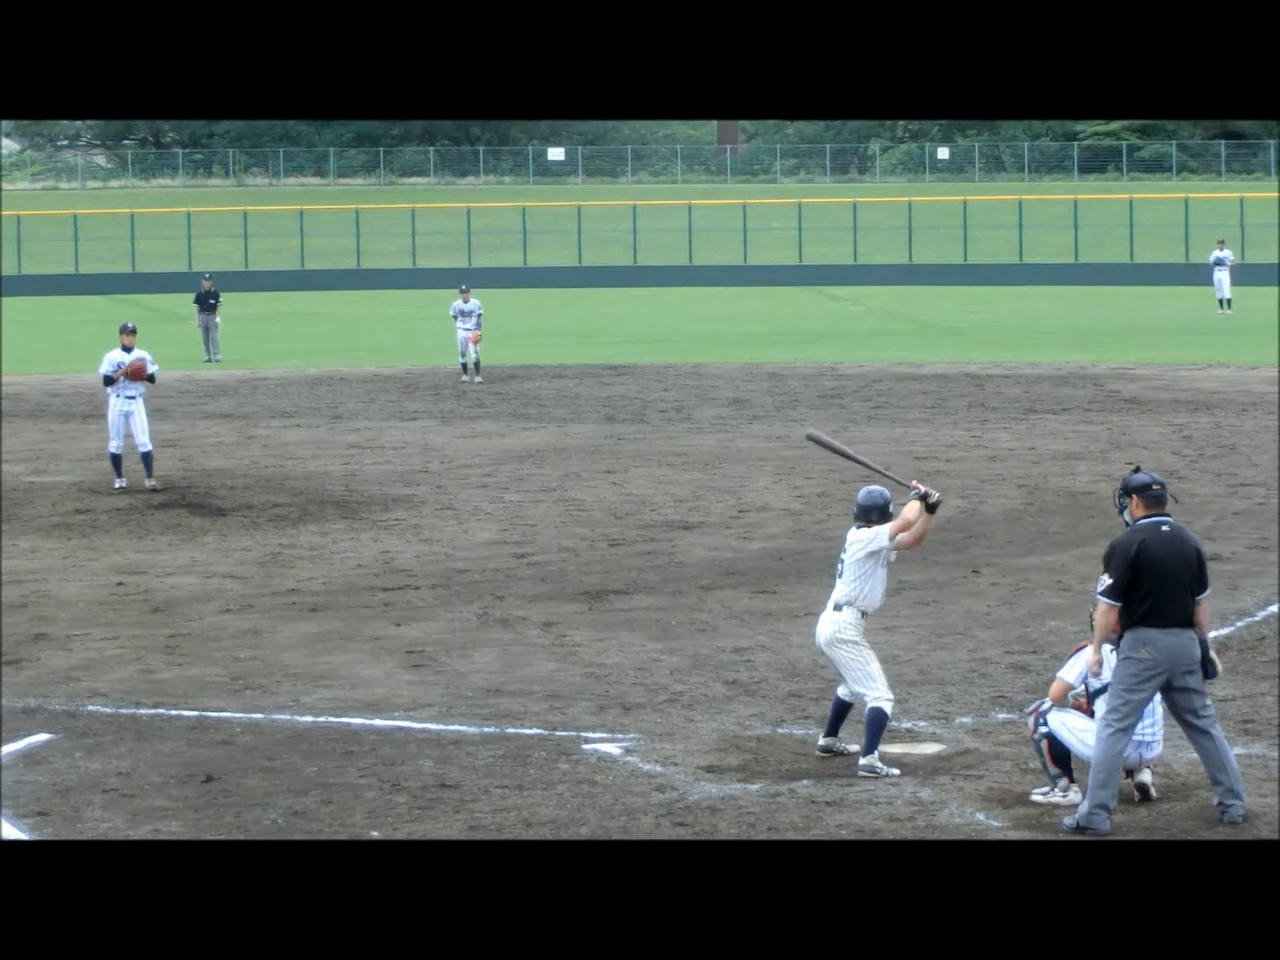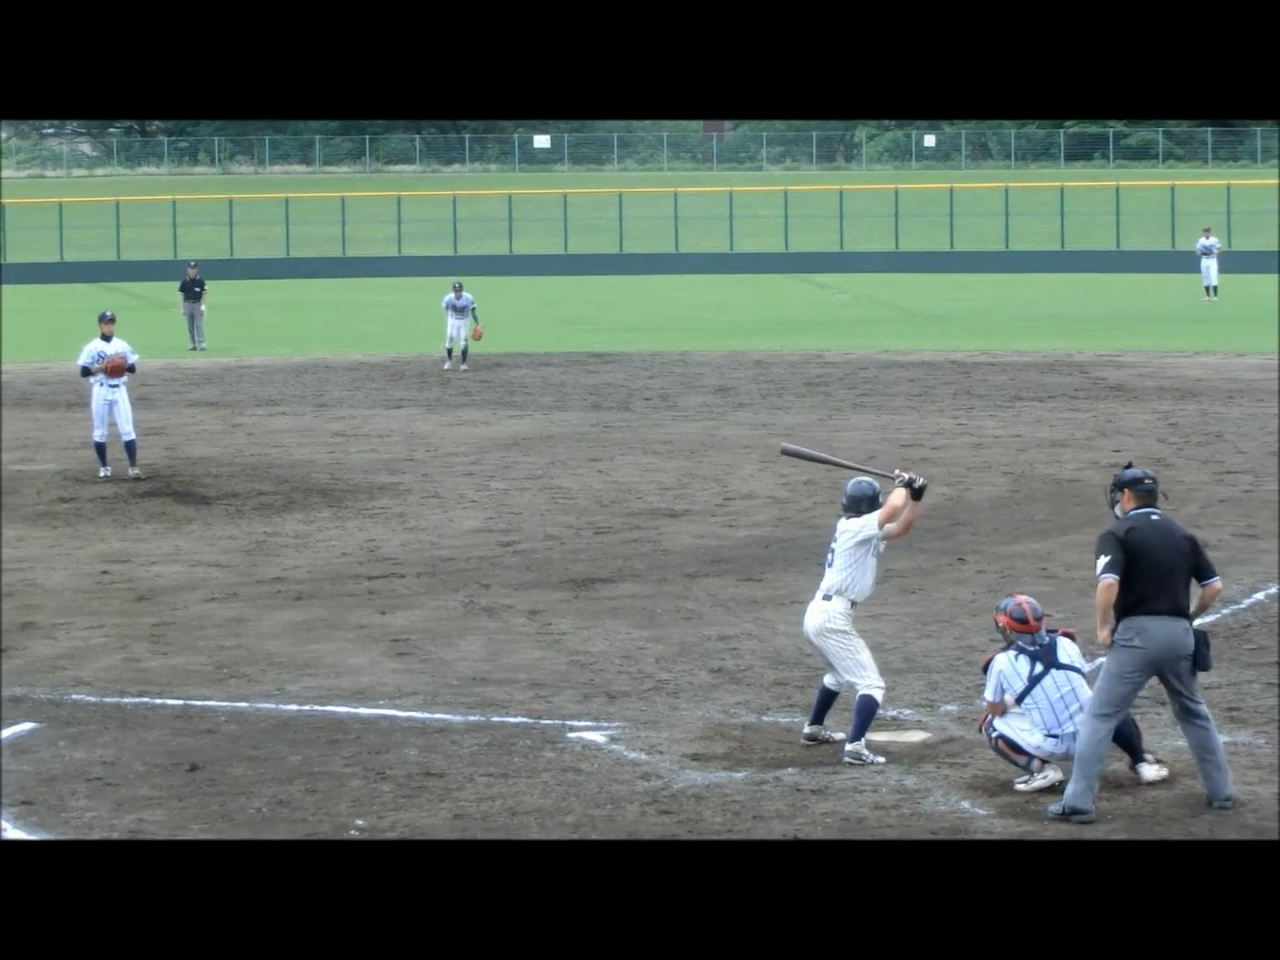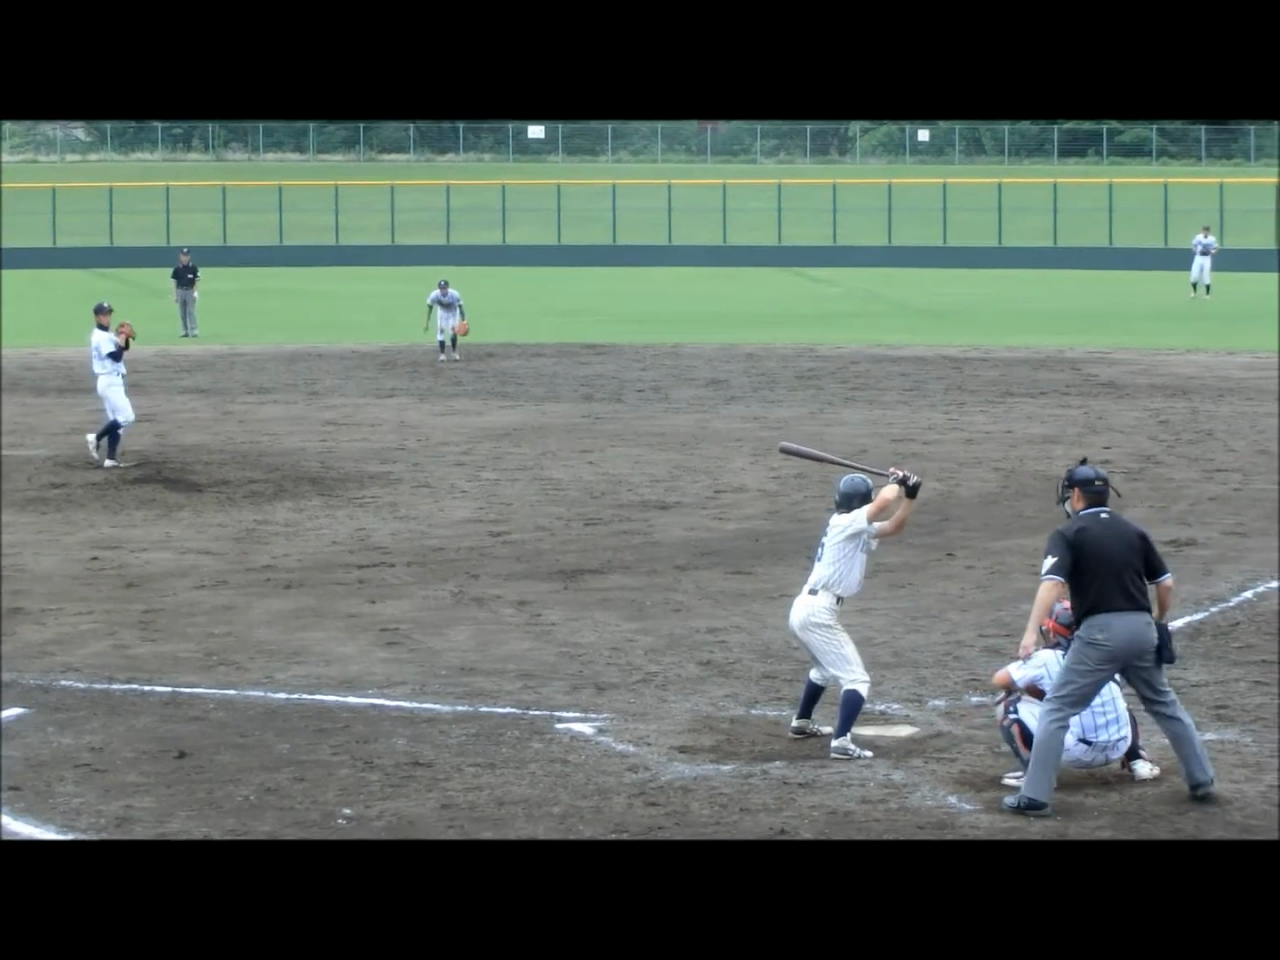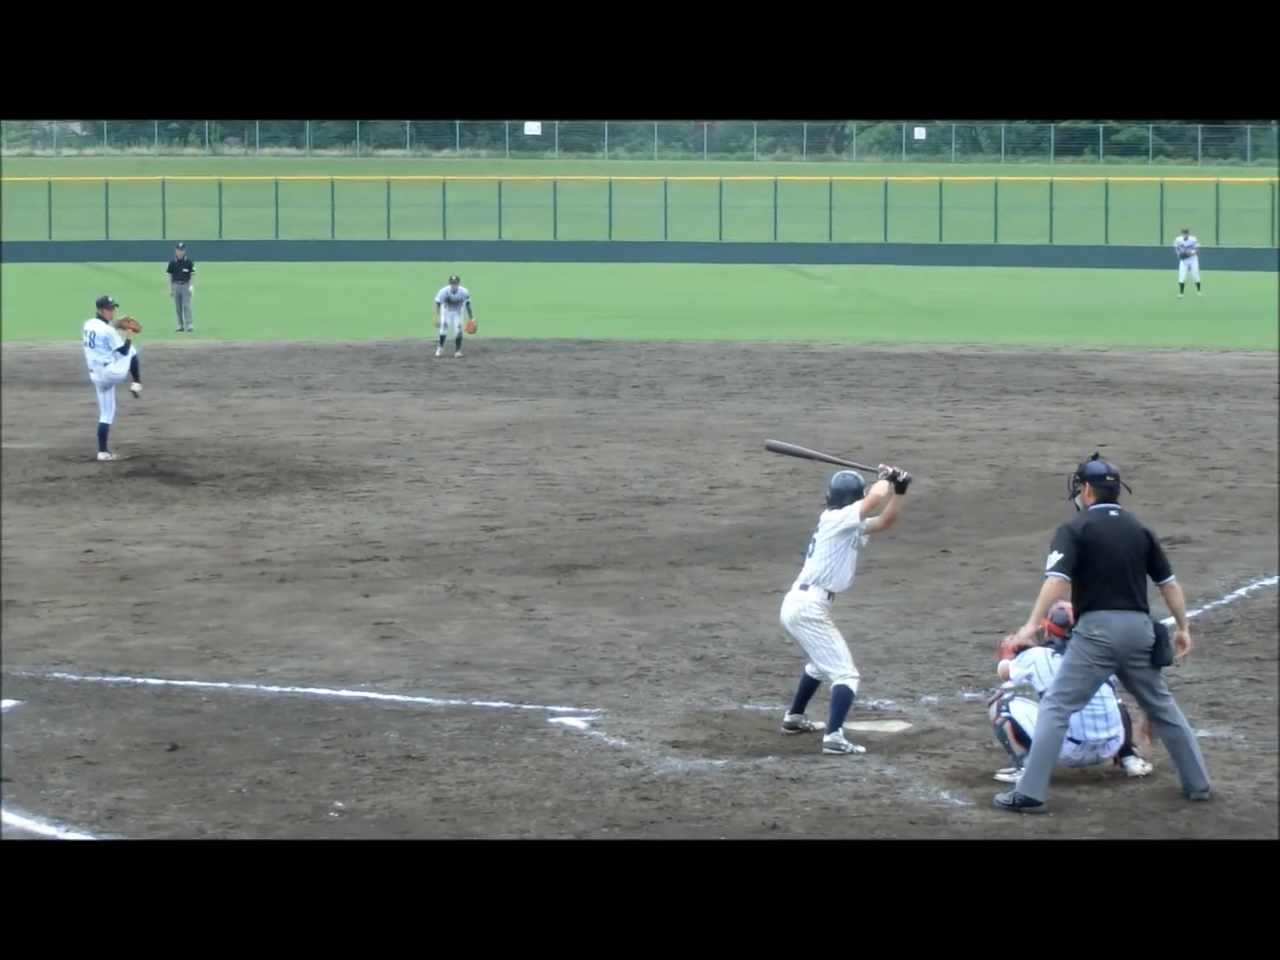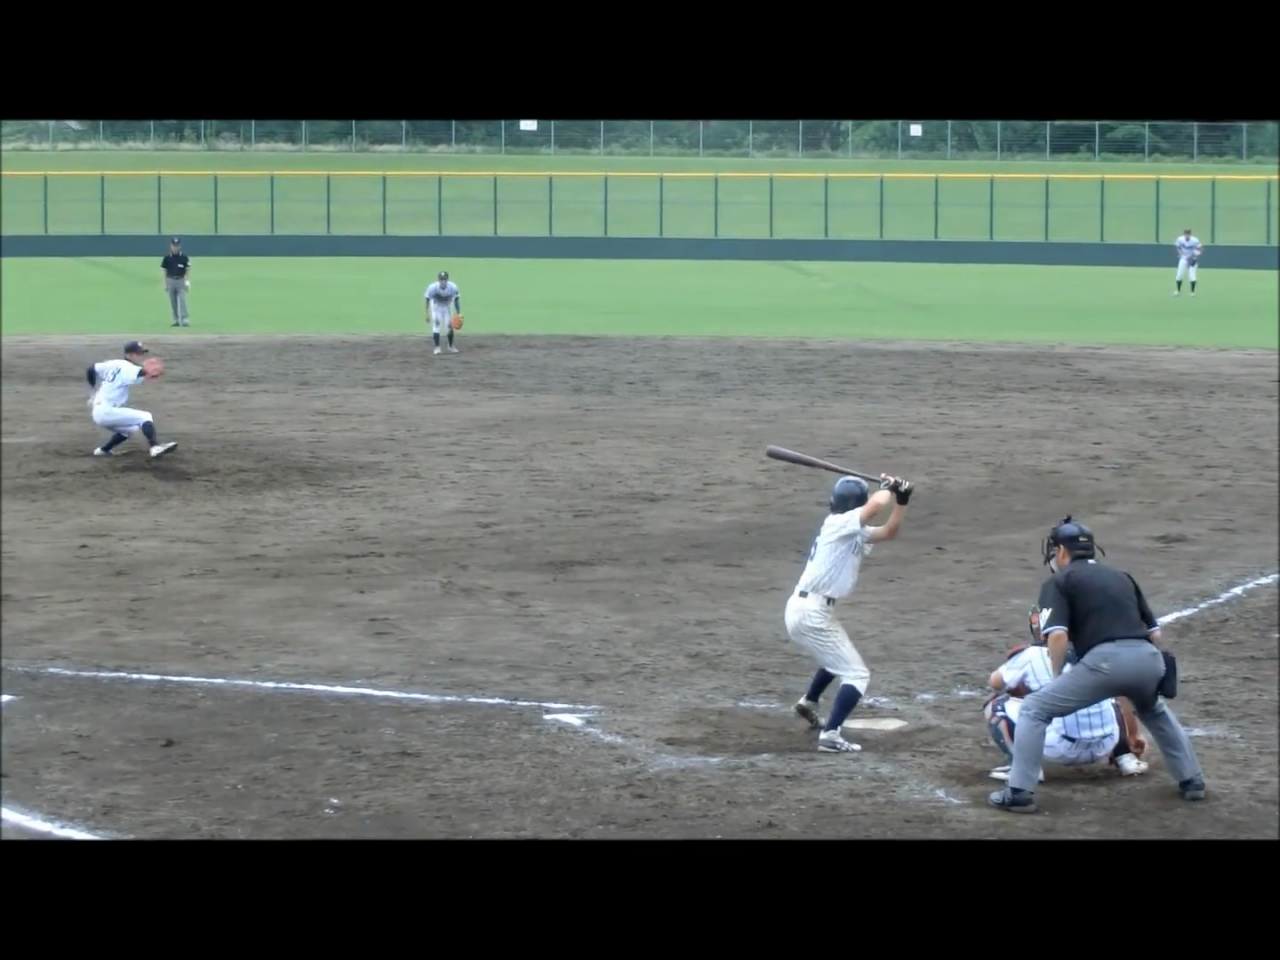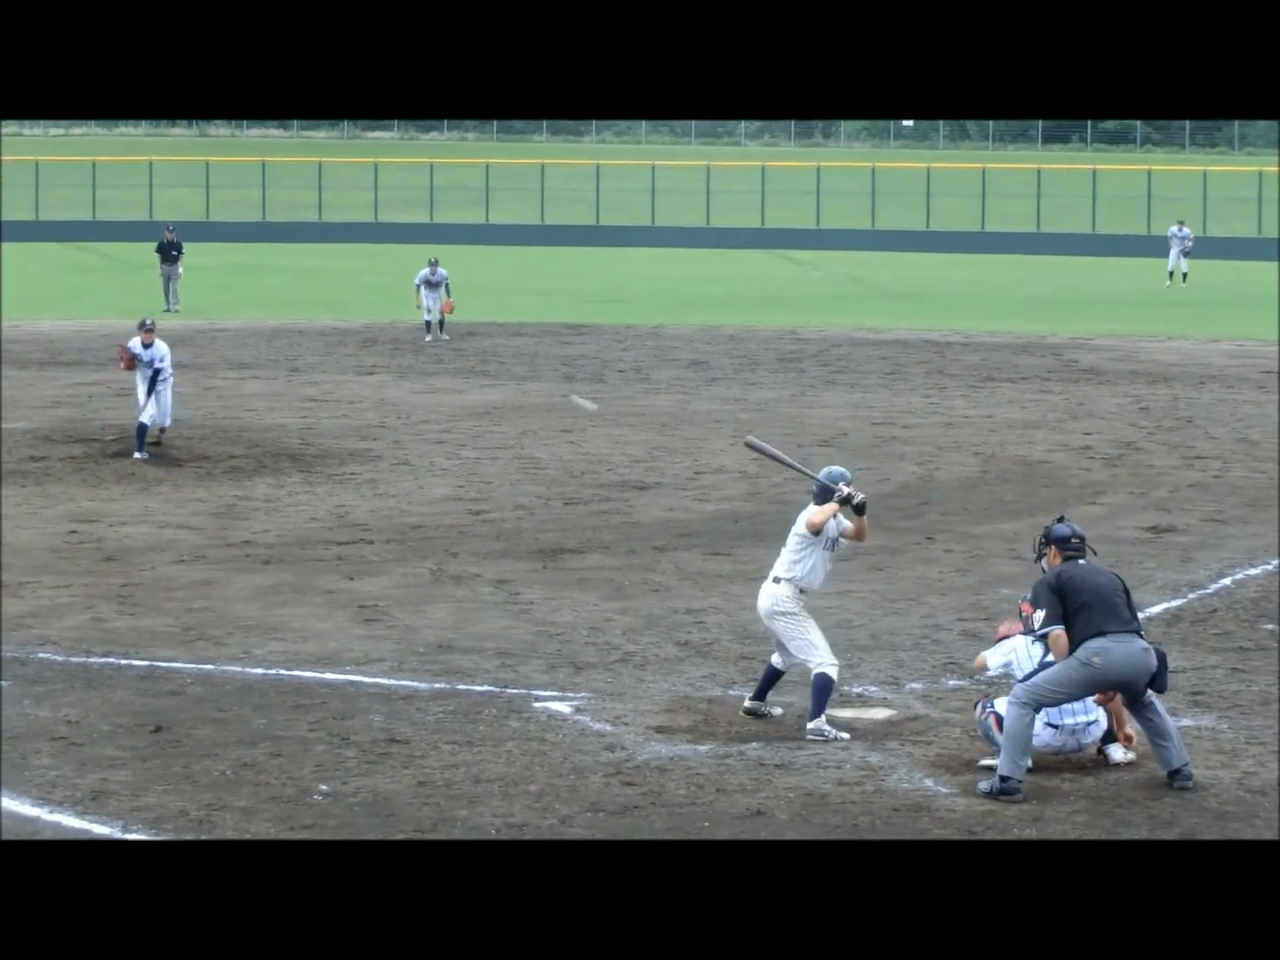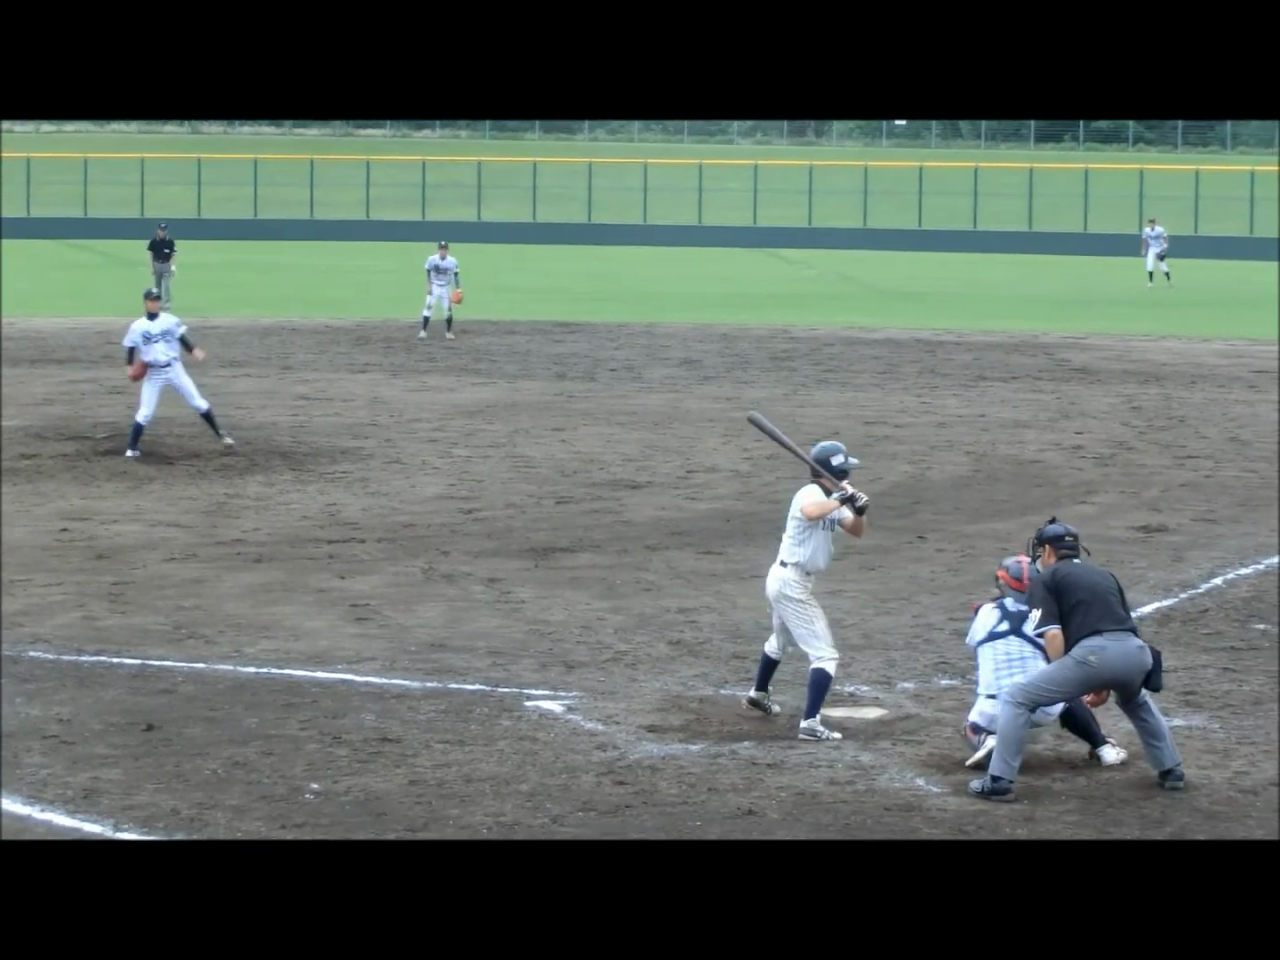
dt=0.7s
person 1, frame 1
left shoulder: (1125, 544)
right shoulder: (1189, 542)
left elbow: (1107, 604)
right elbow: (1200, 601)
left wrist: (1095, 648)
right wrist: (1204, 645)
left hip: (1143, 646)
right hip: (1185, 644)
left knee: (1113, 730)
right knee: (1204, 725)
left ankle: (1094, 815)
right ankle: (1233, 804)
person 1, frame 2
left shoulder: (1118, 533)
right shoulder: (1183, 533)
left elbow: (1108, 583)
right elbow: (1214, 585)
left wrist: (1103, 626)
left hip: (1137, 635)
right hip: (1179, 634)
left knee: (1100, 716)
right knee: (1194, 714)
left ankle: (1079, 802)
right ankle: (1220, 791)
person 1, frame 3
left shoulder: (1067, 534)
right shoulder: (1134, 531)
left elbow: (1051, 584)
right elbow: (1165, 583)
left wrist: (1032, 631)
right wrist: (1158, 621)
left hip: (1099, 633)
right hip: (1141, 629)
left knee: (1056, 709)
right knee: (1164, 704)
left ankle: (1034, 796)
right ankle: (1202, 780)
person 1, frame 4
left shoulder: (1074, 528)
right shoulder: (1141, 530)
left elbow: (1057, 580)
right elbow: (1169, 584)
left wrist: (1033, 623)
right wrist: (1182, 628)
left hip: (1097, 630)
right hip: (1139, 629)
left knee: (1056, 707)
right knee: (1161, 707)
left ankle: (1030, 793)
right ankle: (1197, 783)
person 1, frame 5
left shoulder: (1057, 582)
right shoulder: (1121, 576)
left elbow: (1058, 635)
left wrist: (1057, 673)
left hip: (1105, 660)
right hip: (1149, 659)
left knee: (1034, 709)
right knee: (1154, 711)
left ankle: (1019, 792)
right ankle: (1192, 780)
person 1, frame 6
left shoulder: (1049, 582)
right shoulder: (1111, 576)
left elbow: (1057, 636)
left wrist: (1067, 681)
left hip: (1098, 656)
right hip: (1140, 655)
left knee: (1022, 698)
right knee: (1143, 701)
left ankle: (1008, 781)
right ankle: (1179, 770)
person 1, frame 7
left shoulder: (1045, 580)
right shoulder: (1104, 576)
left elbow: (1053, 635)
left wrist: (1061, 681)
right wrist: (1106, 682)
left hip: (1093, 654)
right hip: (1135, 652)
left knee: (1016, 698)
right knee: (1135, 701)
left ankle: (999, 782)
right ankle: (1171, 770)
person 2, frame 1
left shoulder: (871, 539)
right shoulder: (865, 538)
left elbow: (912, 539)
right elbow: (905, 522)
left wrist: (929, 510)
right wrist: (917, 496)
left hip: (833, 624)
right hip: (843, 627)
left knee: (853, 685)
right knee: (880, 695)
left ankle: (828, 741)
right ankle: (869, 760)
person 2, frame 2
left shoulder: (853, 528)
right shoulder: (856, 527)
left elbow: (900, 528)
right elbow: (893, 507)
left wrist: (915, 497)
right wrist: (901, 484)
left hip: (819, 614)
right hip: (833, 617)
left knee: (840, 674)
right knee: (871, 684)
left ankle: (813, 729)
right ankle: (855, 747)
person 2, frame 3
left shoulder: (858, 528)
right shoulder: (845, 523)
left elbow: (893, 526)
right elbow: (884, 501)
left wrist: (910, 495)
right wrist: (896, 481)
left hip: (806, 609)
right hip: (817, 612)
left knee: (825, 669)
right knee: (856, 678)
left ankle: (801, 722)
right ankle: (841, 742)
person 2, frame 4
left shoulder: (848, 524)
right shoulder: (838, 518)
left elbow: (884, 522)
right elbow: (876, 497)
left wrist: (899, 490)
right wrist: (885, 477)
left hip: (798, 604)
right hip: (809, 607)
left knee: (822, 663)
right knee: (846, 674)
left ankle: (794, 717)
right ankle: (834, 737)
person 2, frame 5
left shoulder: (854, 530)
right shoulder: (839, 524)
left elbow: (888, 532)
right elbow: (876, 504)
left wrist: (901, 500)
right wrist: (888, 487)
left hip: (809, 609)
right hip: (811, 614)
left knee: (839, 656)
right knee: (856, 674)
left ankle: (809, 703)
right ankle: (830, 735)
person 2, frame 6
left shoulder: (831, 517)
right shoulder: (814, 515)
left elbow: (859, 535)
right elbow: (815, 523)
left wrist: (859, 511)
right wrist: (839, 501)
left hip: (777, 595)
right hip: (783, 599)
left knee: (787, 654)
right knee: (824, 662)
left ankle: (755, 702)
right ankle: (817, 723)
person 2, frame 7
left shoulder: (831, 498)
right shoulder: (810, 494)
left elbow: (856, 531)
right elbow: (810, 514)
left wrist: (858, 509)
right wrist: (840, 500)
left hip: (787, 579)
right hip: (792, 581)
left knee: (780, 640)
right knee: (824, 654)
left ankle: (759, 694)
right ankle: (810, 723)
